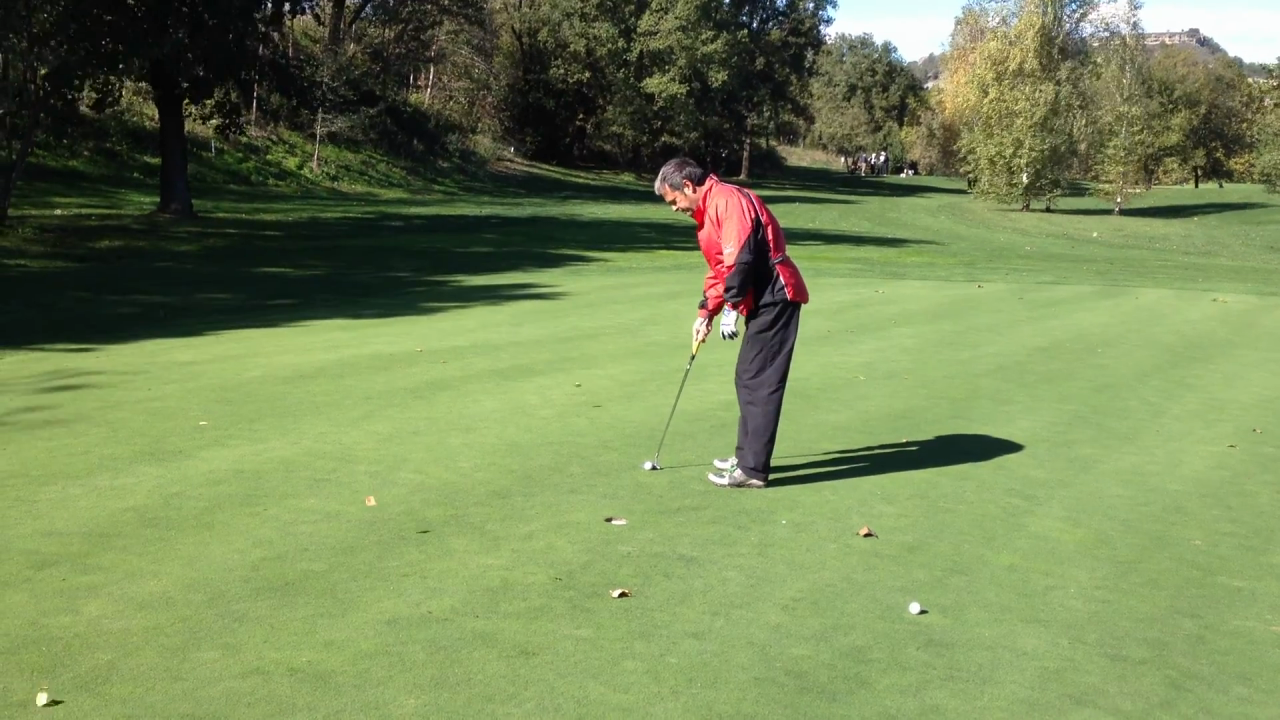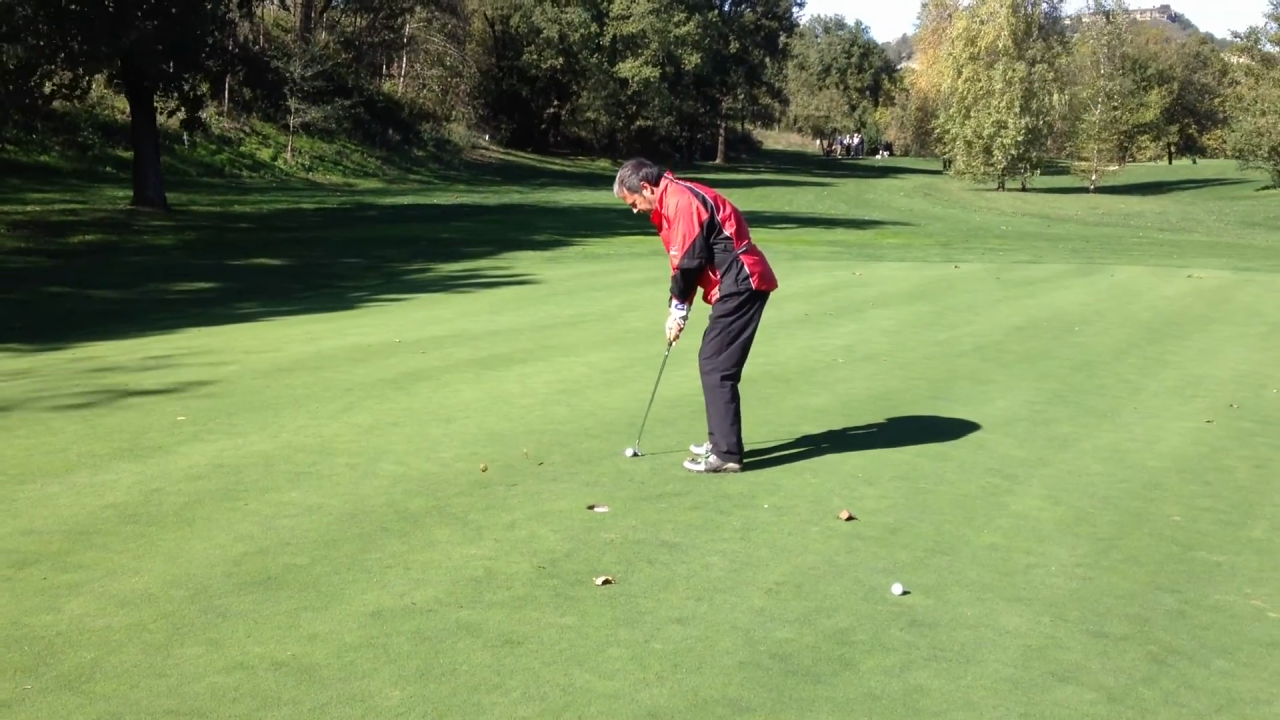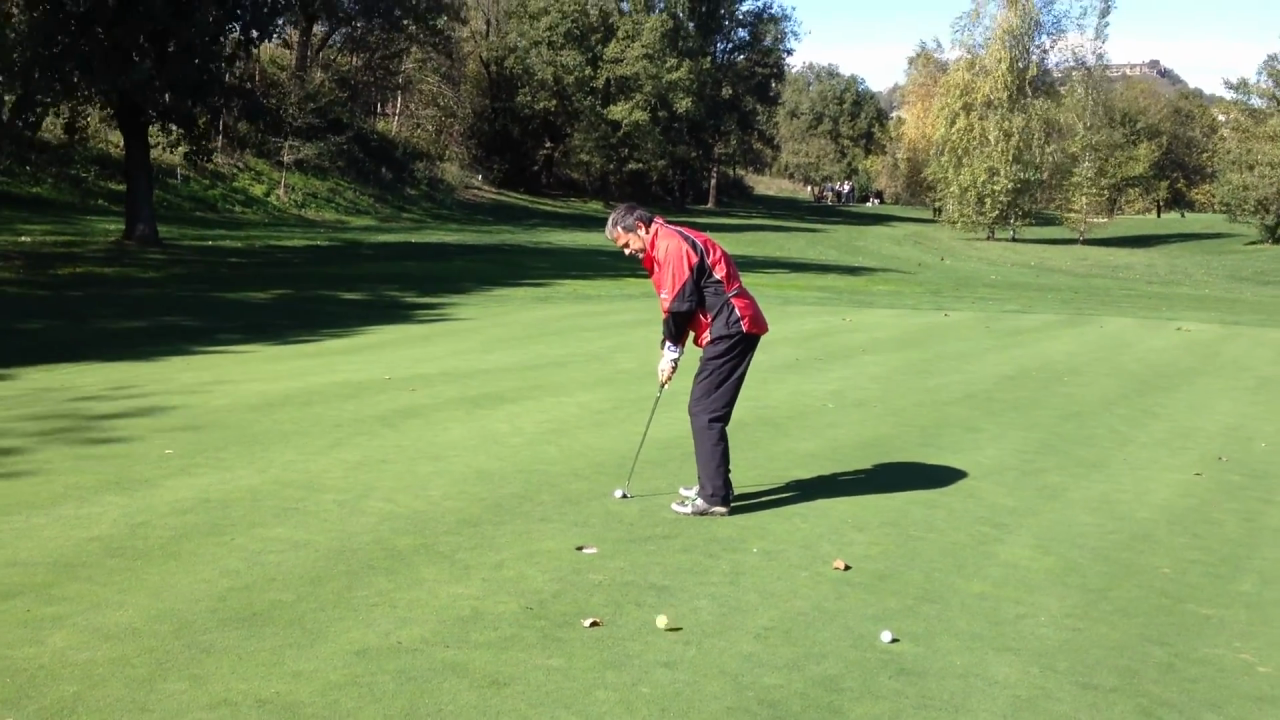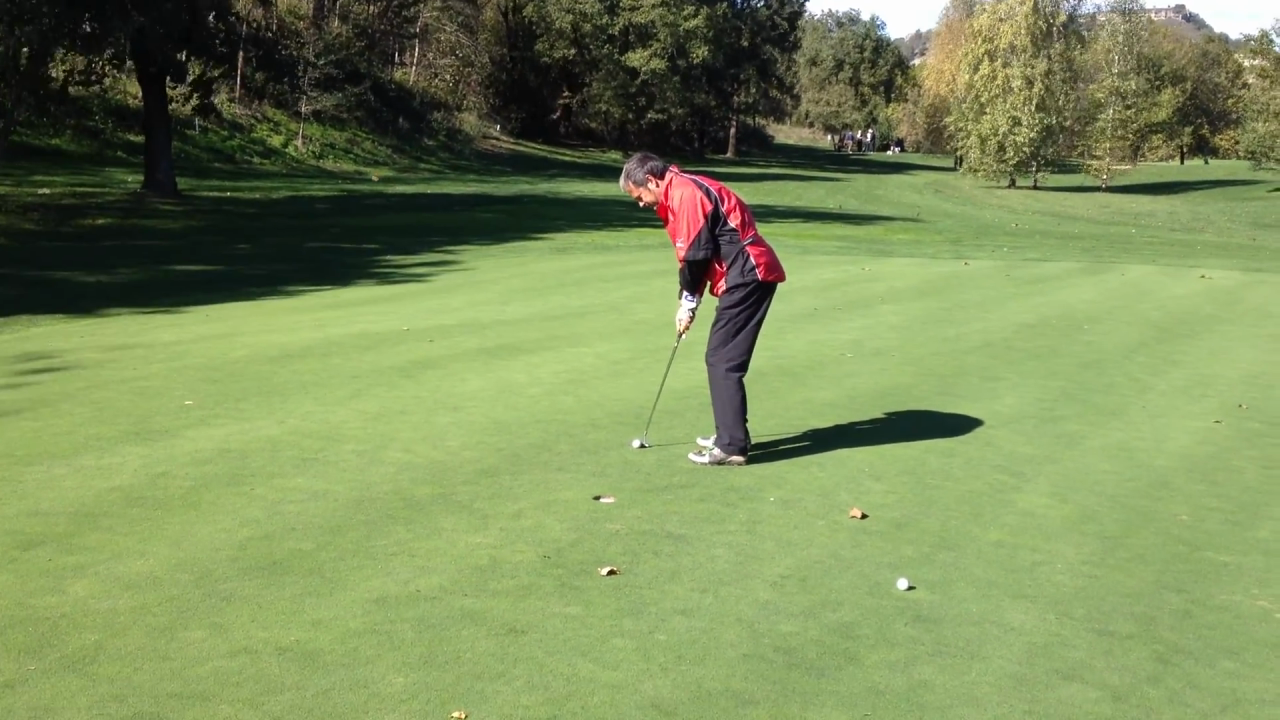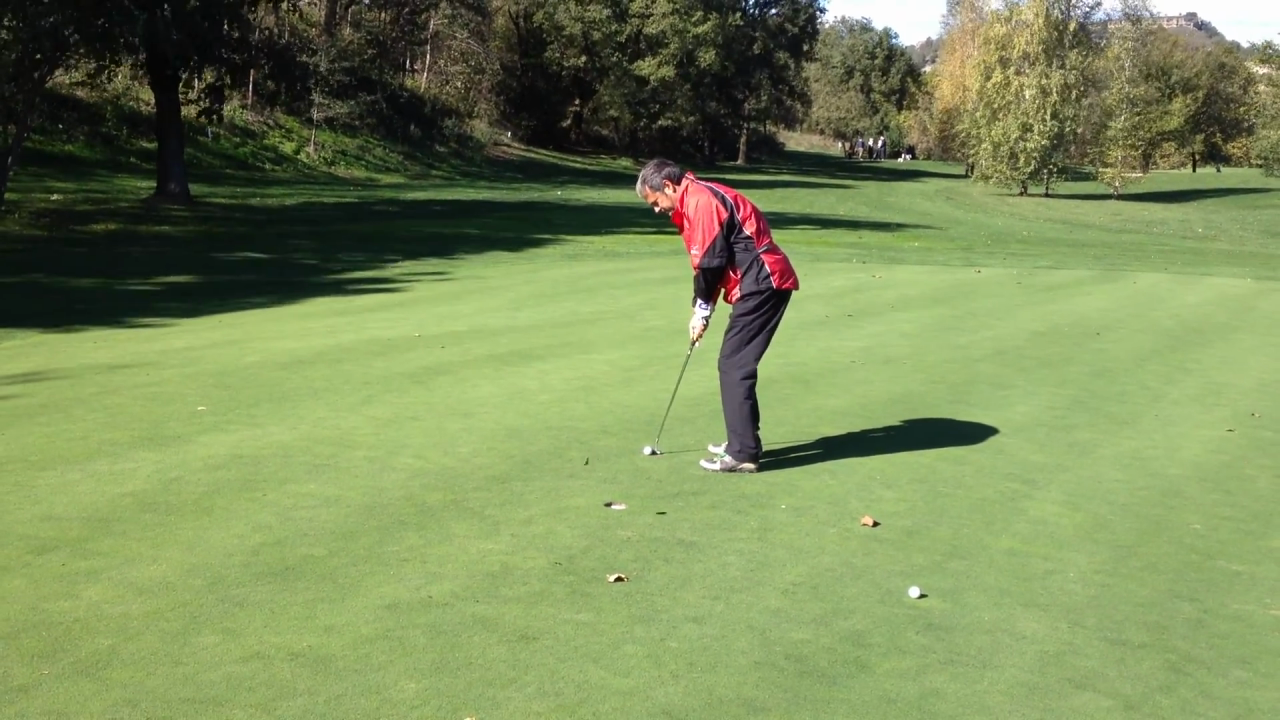
dt=1s
person 1, frame 1
left shoulder: (727, 200)
right shoulder: (706, 212)
left elbow: (740, 259)
right elbow: (719, 267)
left wrist: (730, 307)
right wrist: (706, 311)
left hip: (774, 296)
right hip: (763, 299)
left knee: (760, 381)
right knee: (748, 378)
left ankle: (753, 468)
right ankle: (748, 455)
person 1, frame 2
left shoulder: (680, 201)
right shoulder: (671, 202)
left elbow: (689, 262)
right elbow: (683, 261)
left wrist: (678, 307)
right wrist: (676, 309)
left hip: (741, 283)
right hip: (738, 284)
left knee: (716, 366)
right knee: (713, 361)
left ankle: (726, 453)
right ankle: (723, 440)
person 1, frame 3
left shoulder: (671, 244)
right shoulder: (664, 244)
left elbow: (680, 304)
right elbow: (677, 303)
left wrist: (670, 351)
right wrist: (670, 350)
left hip: (732, 327)
right hip: (731, 327)
left knee: (704, 410)
right knee: (706, 408)
left ankle: (714, 497)
right ankle: (714, 485)
person 1, frame 4
left shoulder: (685, 193)
right shoulder: (680, 192)
left elbow: (695, 254)
right elbow: (694, 253)
left wrist: (688, 302)
right wrist: (689, 301)
left hip: (748, 276)
right hip: (748, 275)
left knee: (721, 359)
right knee: (724, 357)
left ankle: (731, 446)
right ankle: (732, 434)
person 1, frame 5
left shoulder: (701, 200)
right shoulder: (695, 201)
left elbow: (710, 261)
right elbow: (708, 260)
left wrist: (702, 309)
right wrist: (701, 309)
left hip: (763, 283)
right hip: (763, 283)
left knee: (734, 366)
right knee: (736, 364)
left ankle: (743, 453)
right ankle: (743, 442)
